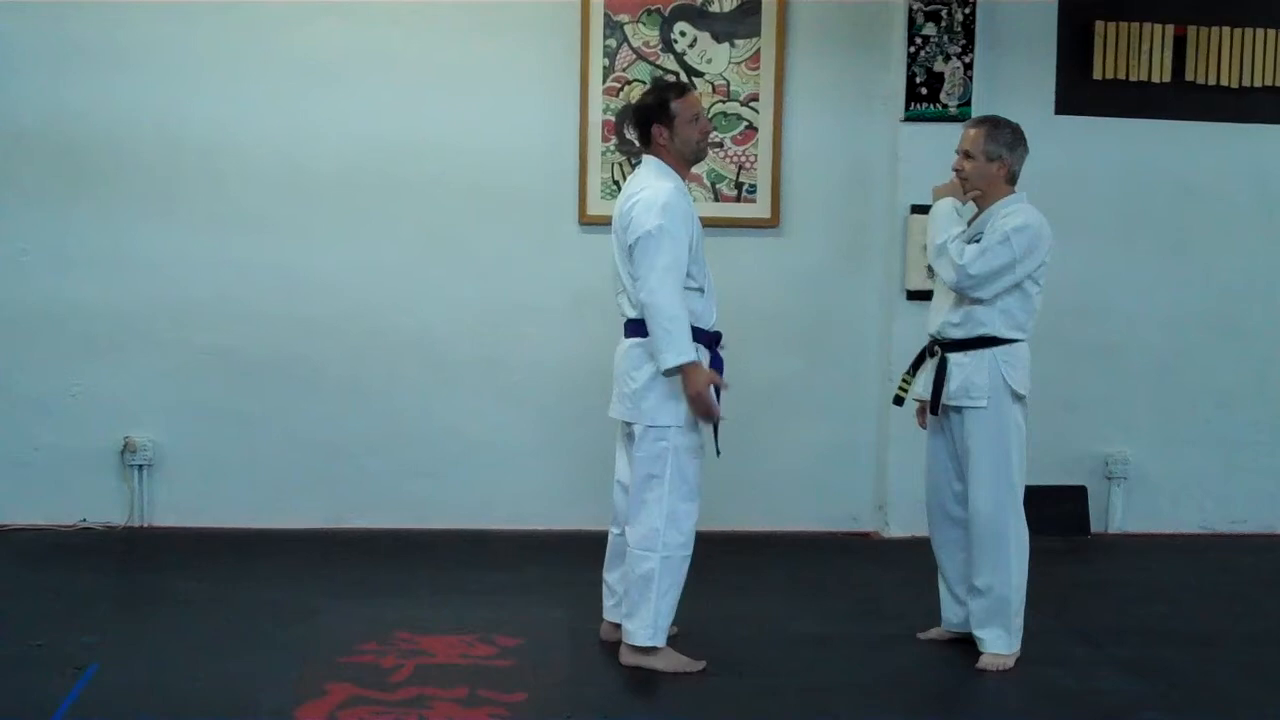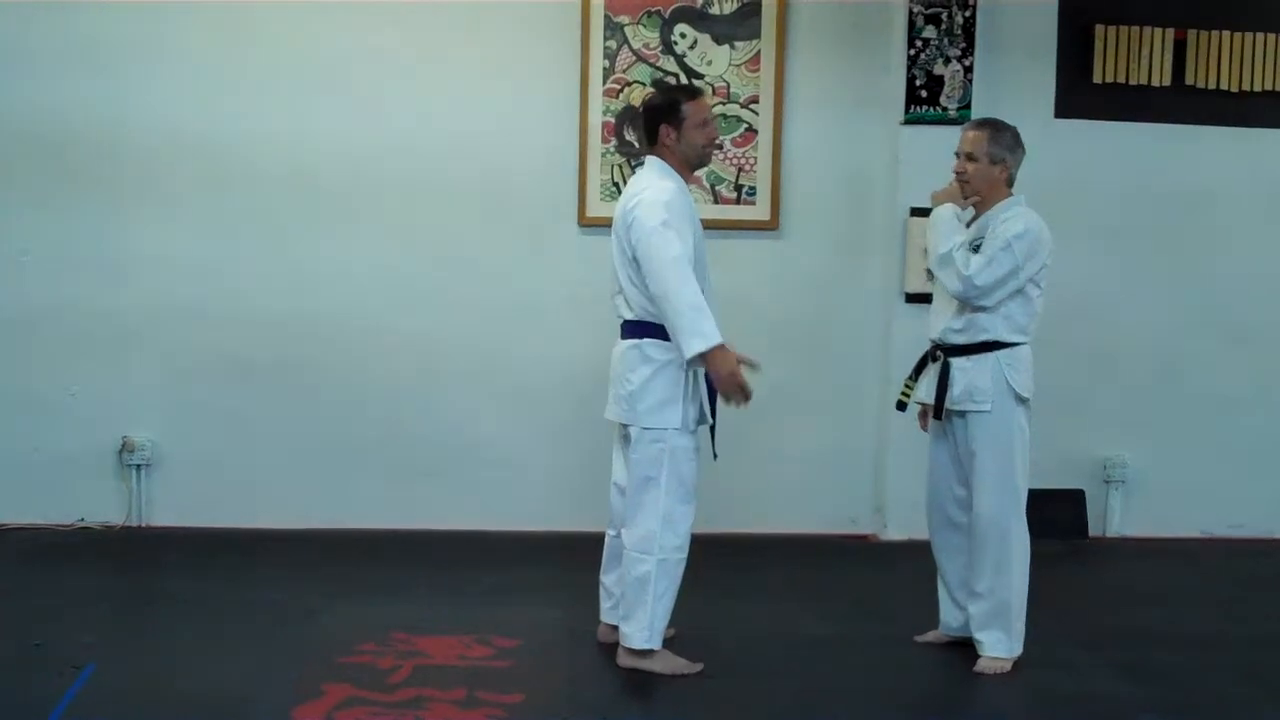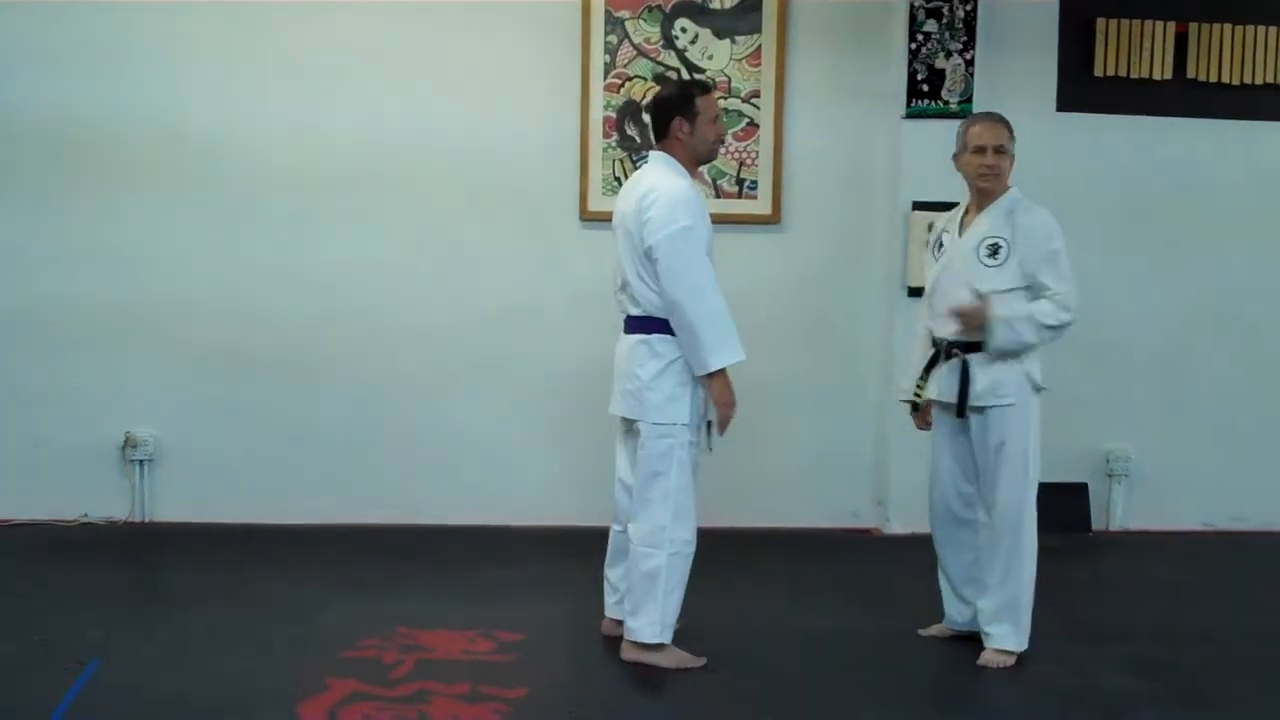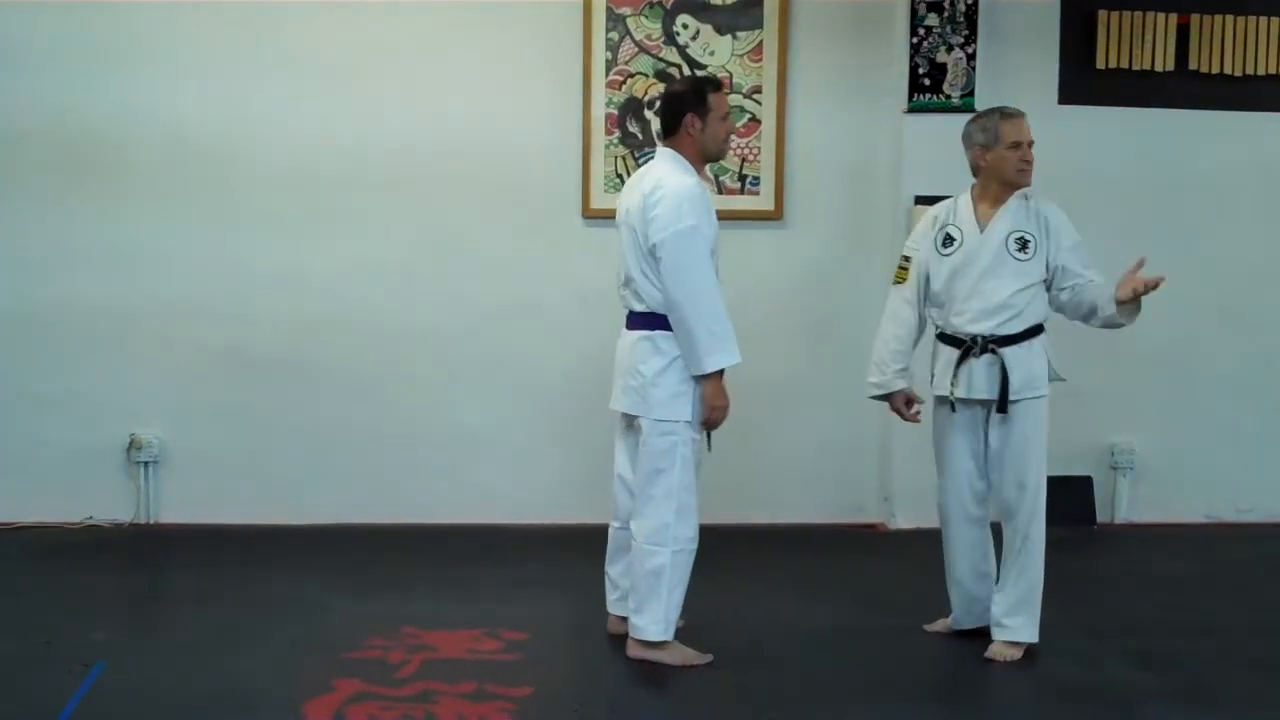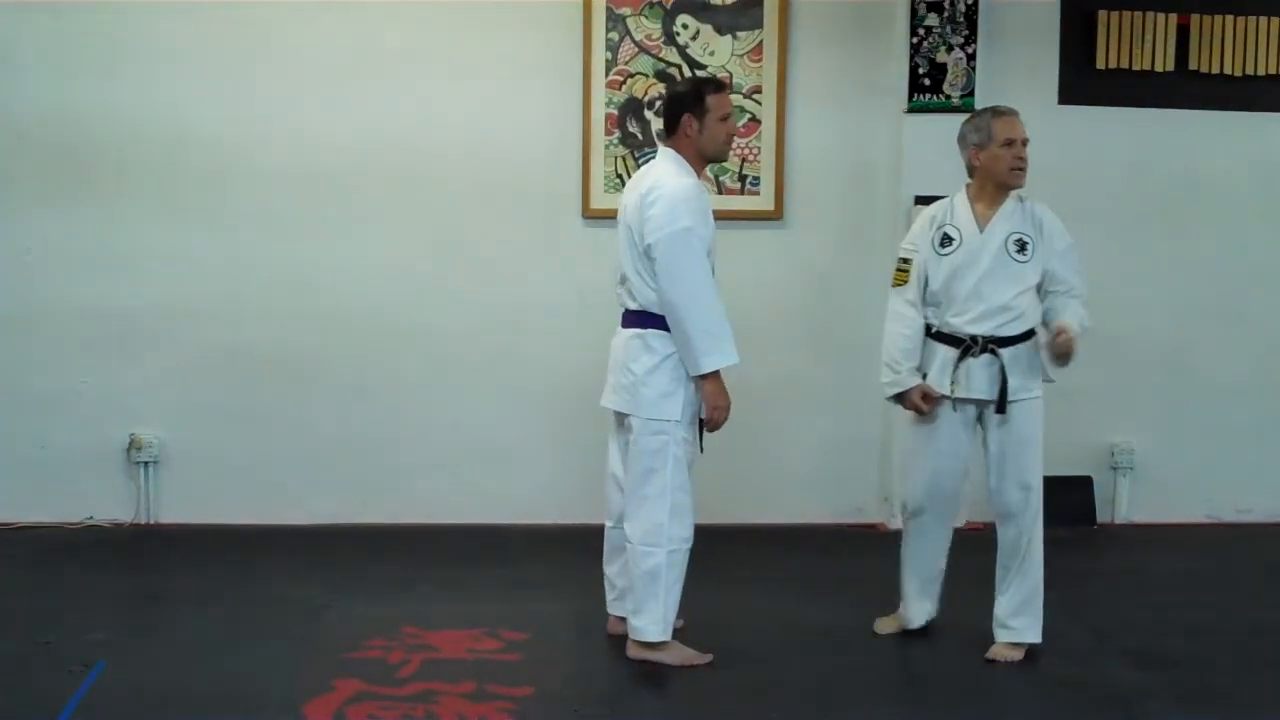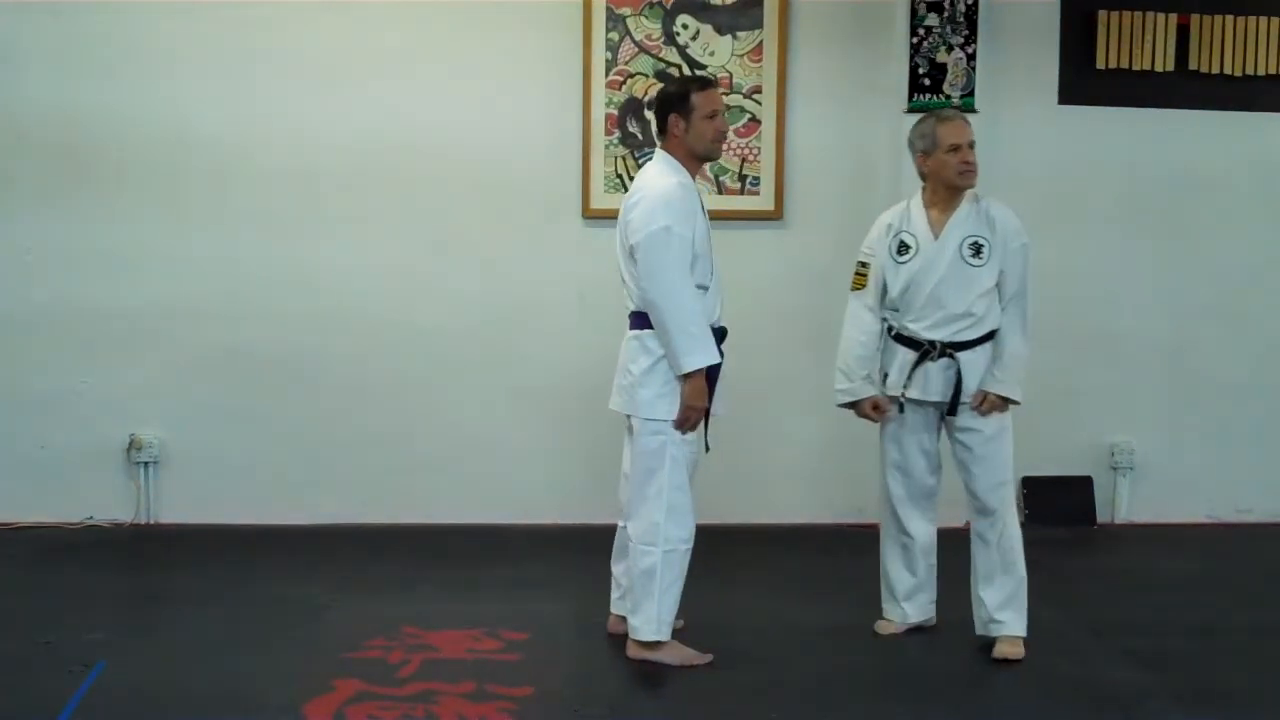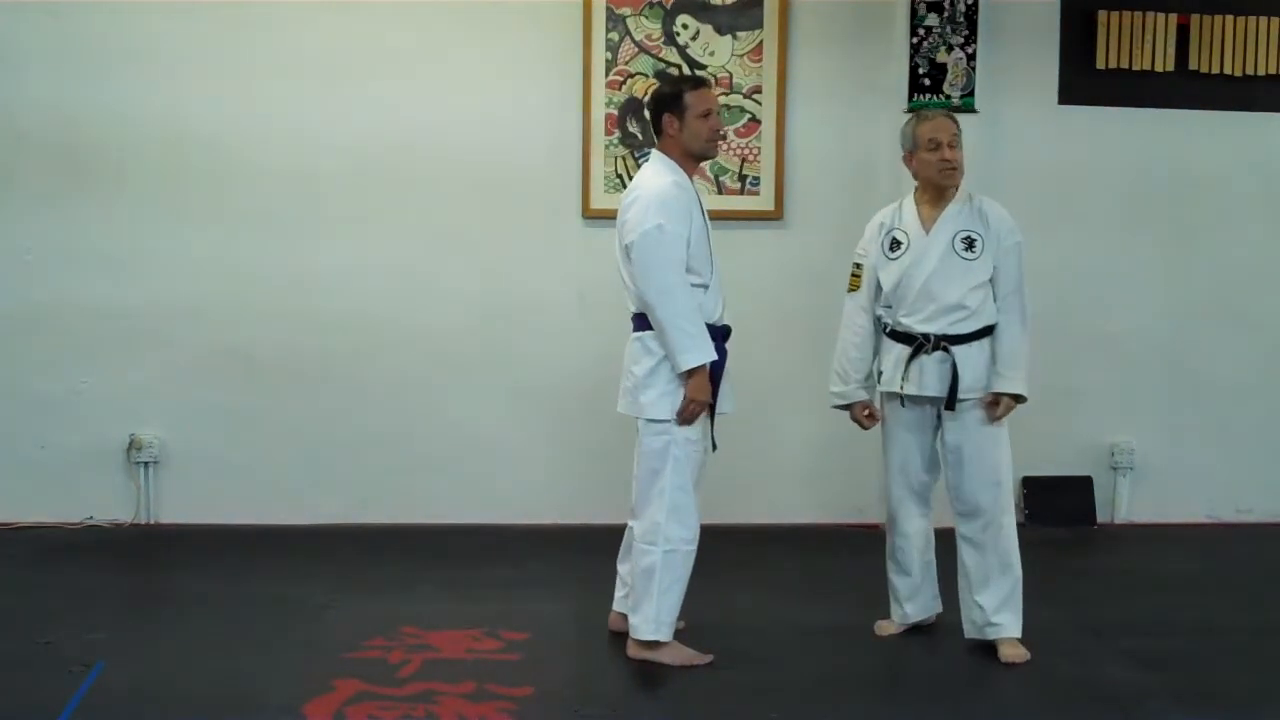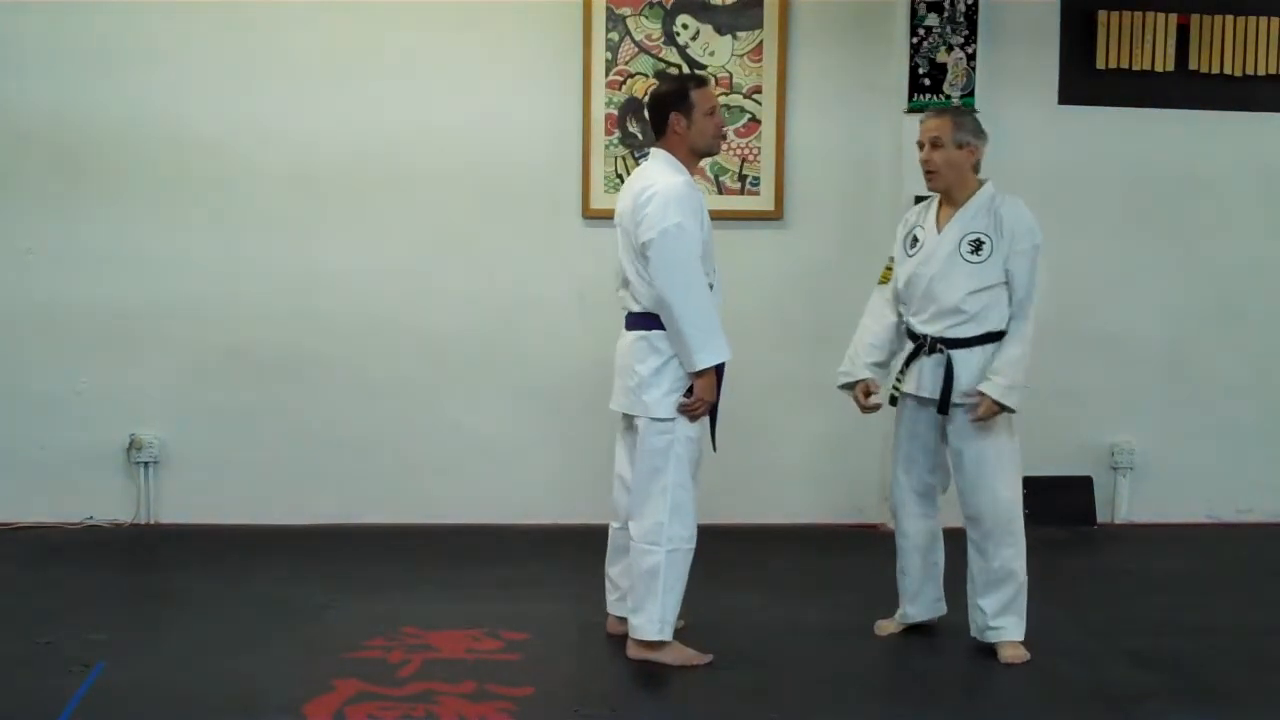
dt=0.4s
person 1, frame 1
left shoulder: (651, 189)
right shoulder: (661, 198)
right elbow: (661, 293)
right wrist: (689, 366)
left hip: (652, 360)
right hip: (663, 365)
left knee: (637, 500)
right knee: (664, 510)
left ankle: (621, 615)
right ankle: (643, 639)
person 1, frame 2
left shoulder: (653, 191)
right shoulder: (661, 197)
right elbow: (672, 280)
left wrist: (704, 350)
right wrist: (712, 349)
left hip: (647, 362)
right hip: (660, 367)
left knee: (634, 502)
right knee: (661, 511)
left ankle: (619, 617)
right ankle: (640, 642)
person 1, frame 3
left shoulder: (644, 185)
right shoulder: (674, 195)
right elbow: (691, 294)
right wrist: (718, 374)
left hip: (646, 353)
right hip: (669, 361)
left knee: (638, 497)
right knee: (666, 508)
left ankle: (622, 610)
right ankle: (646, 636)
person 1, frame 4
left shoulder: (646, 181)
right shoulder: (682, 193)
right elbow: (692, 294)
right wrist: (713, 376)
left hip: (644, 347)
right hip: (670, 357)
left knee: (636, 494)
right knee: (667, 504)
left ankle: (625, 608)
right ankle: (650, 634)
person 1, frame 5
left shoulder: (651, 179)
right shoulder: (680, 192)
right elbow: (688, 293)
right wrist: (711, 376)
left hip: (641, 351)
right hip: (663, 360)
left knee: (632, 495)
right knee: (660, 504)
left ankle: (625, 609)
right ankle: (649, 633)
person 1, frame 6
left shoulder: (668, 185)
right shoulder: (666, 193)
right elbow: (669, 294)
left wrist: (692, 369)
right wrist: (694, 375)
left hip: (661, 359)
right hip: (667, 363)
left knee: (645, 496)
right knee: (664, 505)
left ankle: (628, 609)
right ankle: (648, 634)
person 1, frame 7
left shoulder: (672, 187)
right shoulder: (659, 193)
right elbow: (665, 293)
right wrist: (696, 369)
left hip: (676, 360)
right hip: (672, 364)
left knee: (657, 497)
right knee: (670, 504)
left ankle: (630, 606)
right ankle: (649, 634)
person 1, frame 8
left shoulder: (649, 181)
right shoulder: (673, 191)
right elbow: (681, 290)
right wrist: (705, 368)
left hip: (648, 350)
right hip: (668, 357)
left knee: (637, 493)
right knee: (665, 503)
left ankle: (625, 609)
right ankle: (649, 634)
person 2, frame 1
left shoulder: (1023, 224)
right shoulder: (975, 220)
left elbow: (964, 274)
left wrist: (945, 208)
right wrist: (930, 382)
left hip: (989, 379)
right hip: (951, 375)
left knee: (993, 509)
right knee: (946, 504)
left ankle: (1000, 632)
right ankle: (962, 615)
person 2, frame 2
left shoulder: (1022, 228)
right shoulder: (971, 224)
left elbow: (970, 285)
left wrist: (945, 216)
right wrist: (931, 385)
left hip: (992, 383)
right hip: (951, 380)
left knee: (995, 513)
right knee: (947, 509)
left ankle: (999, 637)
right ankle: (960, 619)
person 2, frame 3
left shoulder: (1033, 223)
right shoulder: (947, 225)
left elbow: (1059, 307)
left wrist: (994, 323)
right wrist: (921, 386)
left hip: (1004, 381)
right hip: (950, 380)
left knee: (1007, 508)
right knee: (949, 505)
left ankle: (1005, 630)
right ankle: (964, 612)
person 2, frame 4
left shoulder: (1045, 220)
right shoulder: (939, 221)
left elbow: (1075, 290)
right elbow: (906, 304)
left wrist: (1119, 297)
right wrist: (892, 378)
left hip: (1018, 375)
right hip: (956, 374)
left knee: (1020, 503)
right knee: (959, 503)
left ankle: (1014, 624)
right ankle: (970, 609)
person 2, frame 5
left shoulder: (1041, 223)
right shoulder: (934, 221)
left elbow: (1065, 296)
right elbow: (906, 304)
left wrist: (1065, 333)
right wrist: (904, 378)
left hip: (1013, 377)
right hip: (945, 372)
left knee: (1018, 504)
right knee: (927, 496)
left ankle: (1016, 626)
right ankle: (915, 605)
person 2, frame 6
left shoulder: (1000, 222)
right shoulder: (891, 226)
left elbow: (1014, 309)
right elbow: (865, 311)
left wrist: (1005, 383)
right wrist: (859, 386)
left hip: (976, 376)
right hip: (908, 375)
left knee: (992, 498)
right knee: (906, 497)
left ankle: (1004, 622)
right ankle: (909, 606)
person 2, frame 7
left shoulder: (992, 220)
right shoulder: (884, 225)
left elbow: (1011, 309)
right elbow: (860, 314)
left wrist: (1010, 382)
right wrist: (852, 388)
left hip: (971, 375)
right hip: (904, 374)
left knee: (984, 500)
right knee: (906, 497)
left ankle: (999, 624)
right ankle: (913, 605)
person 2, frame 8
left shoulder: (1011, 218)
right shoulder: (915, 222)
left elbow: (1026, 312)
right elbow: (886, 303)
left wrist: (1002, 386)
right wrist: (862, 369)
left hip: (978, 377)
right hip: (919, 374)
left knee: (991, 505)
right knee: (911, 497)
left ankle: (1001, 625)
right ankle: (918, 605)
